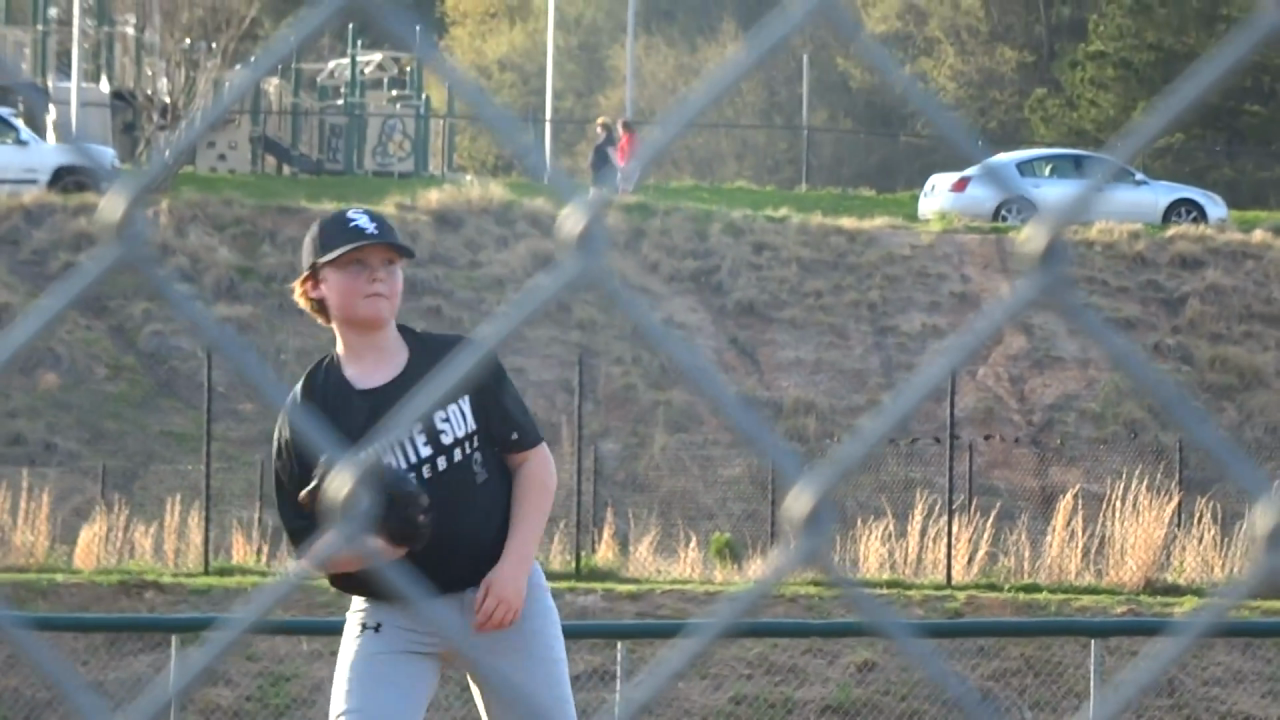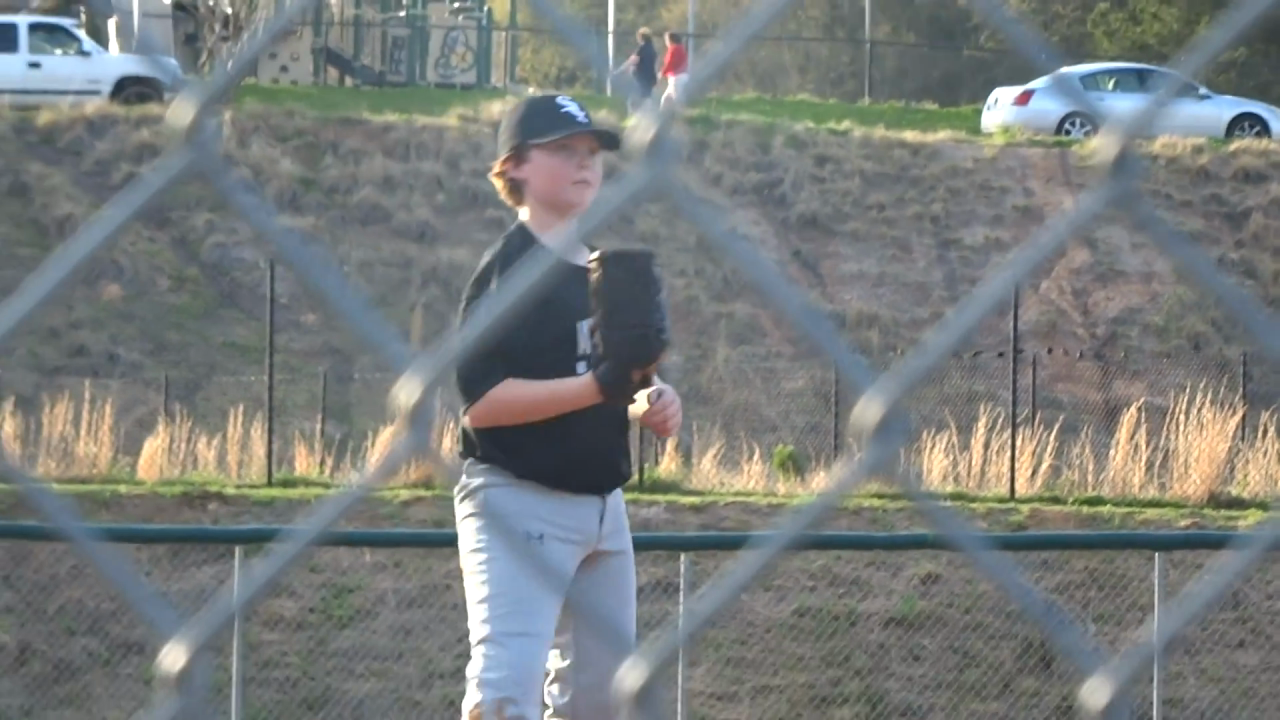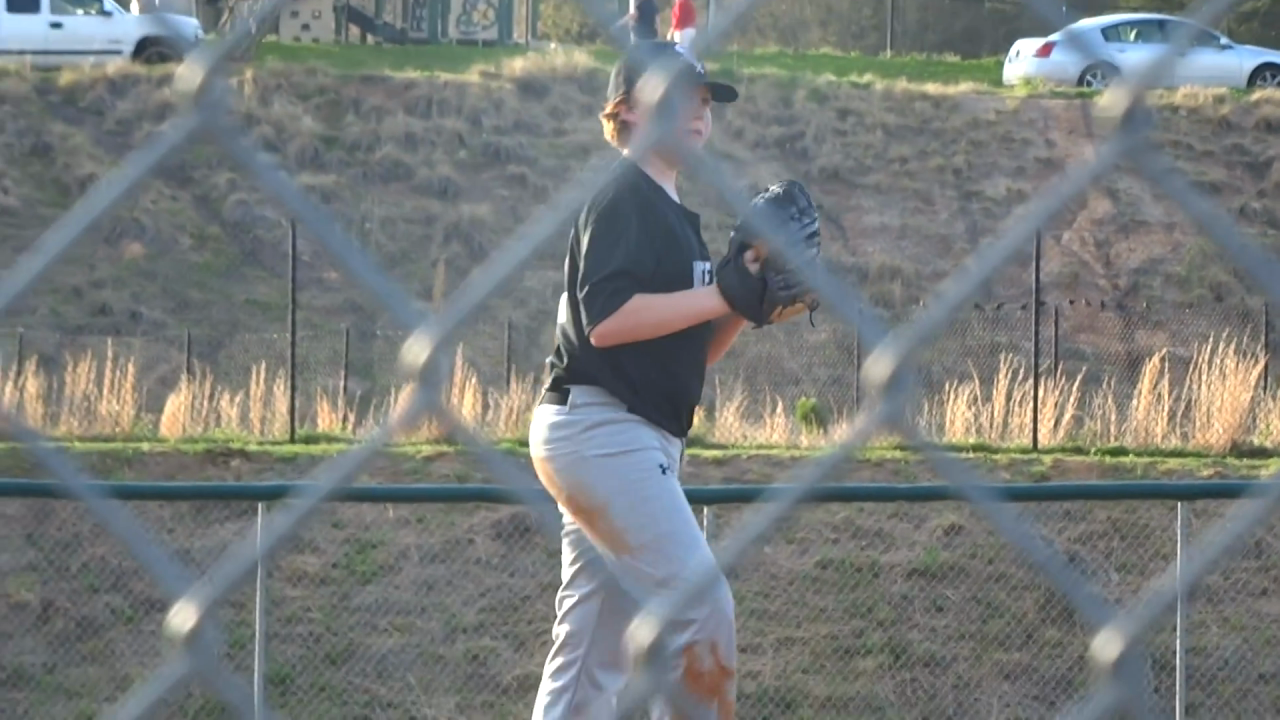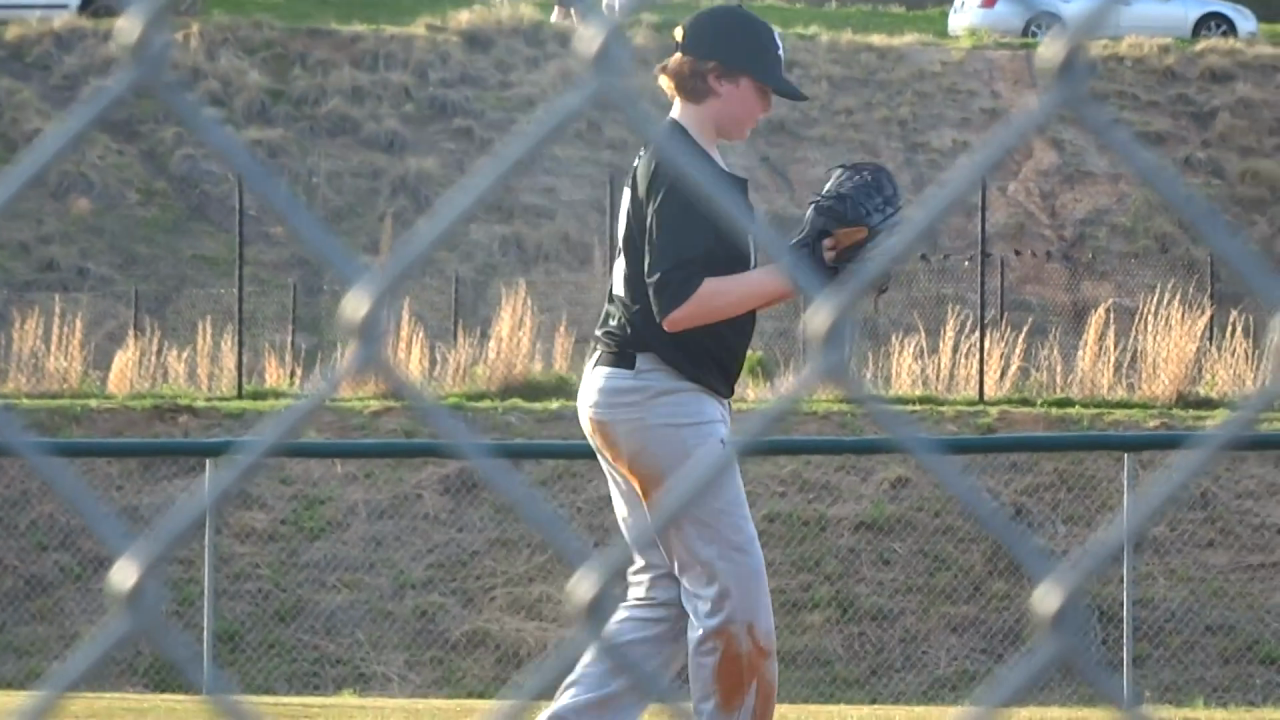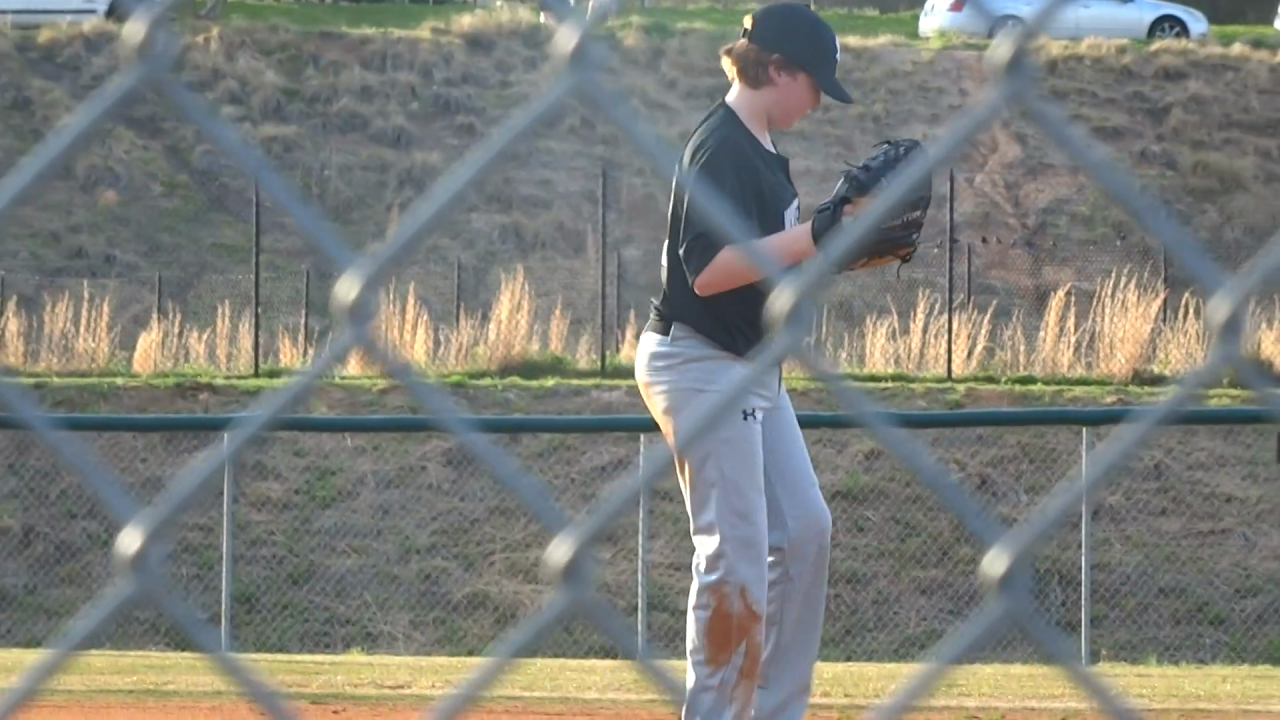
dt=0.3s
person 1, frame 1
right shoulder: (309, 409)
left elbow: (534, 461)
right elbow: (311, 546)
left wrist: (514, 565)
right wrist: (384, 545)
left hip: (502, 588)
right hip: (393, 613)
person 1, frame 2
right shoulder: (509, 271)
right elbow: (478, 405)
left wrist: (660, 404)
right wrist: (598, 386)
left hip: (601, 508)
right hip: (515, 504)
person 1, frame 3
left shoulder: (677, 213)
right shoulder: (623, 199)
left elbow: (685, 348)
right elbow: (607, 322)
left wrist: (738, 310)
right wrist: (724, 295)
left hip: (634, 442)
right hip: (601, 433)
left knee: (595, 633)
right knee: (702, 610)
person 1, frame 4
left shoulder: (690, 165)
right shoulder: (680, 169)
left elbow: (724, 289)
right elbow: (681, 306)
right wrist: (792, 276)
left hip: (641, 396)
right hip: (660, 399)
left knee: (669, 594)
right knee: (733, 593)
person 1, frame 5
left shoulder: (755, 150)
right shoulder: (721, 147)
right elbow: (708, 270)
right wrist: (815, 237)
left hip: (745, 369)
right hip: (700, 364)
left knee: (803, 529)
right knee: (736, 551)
